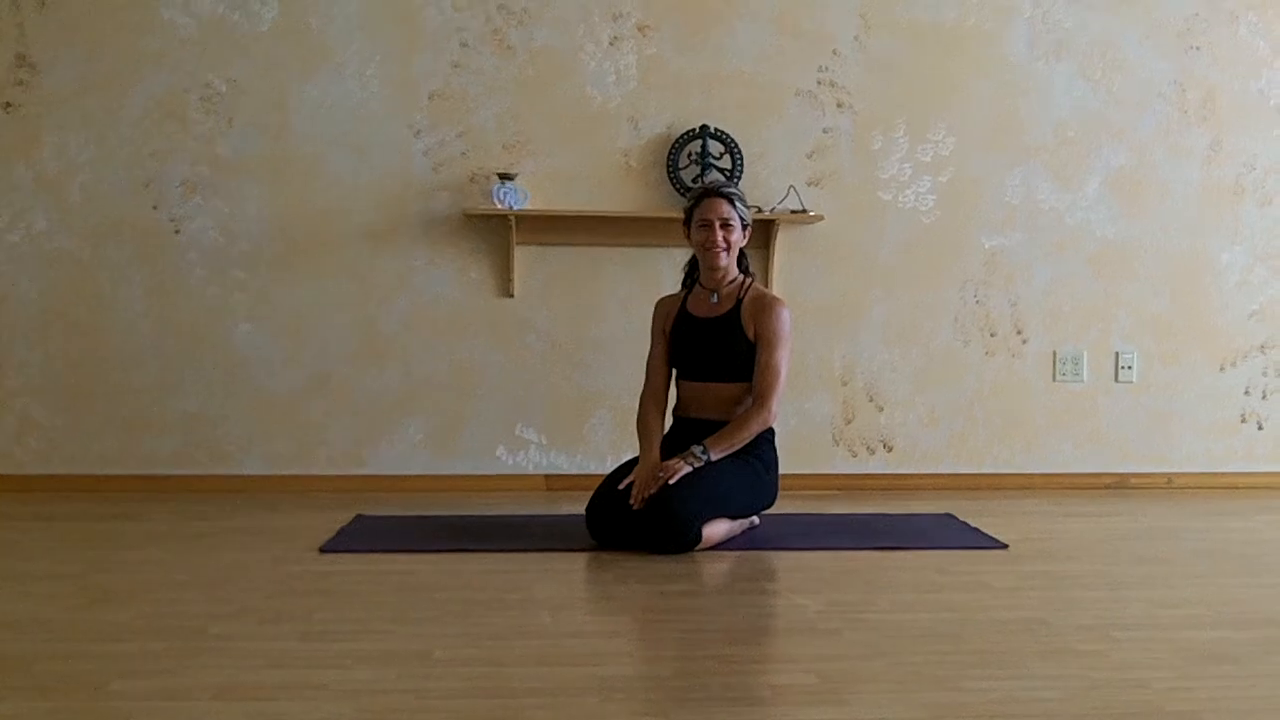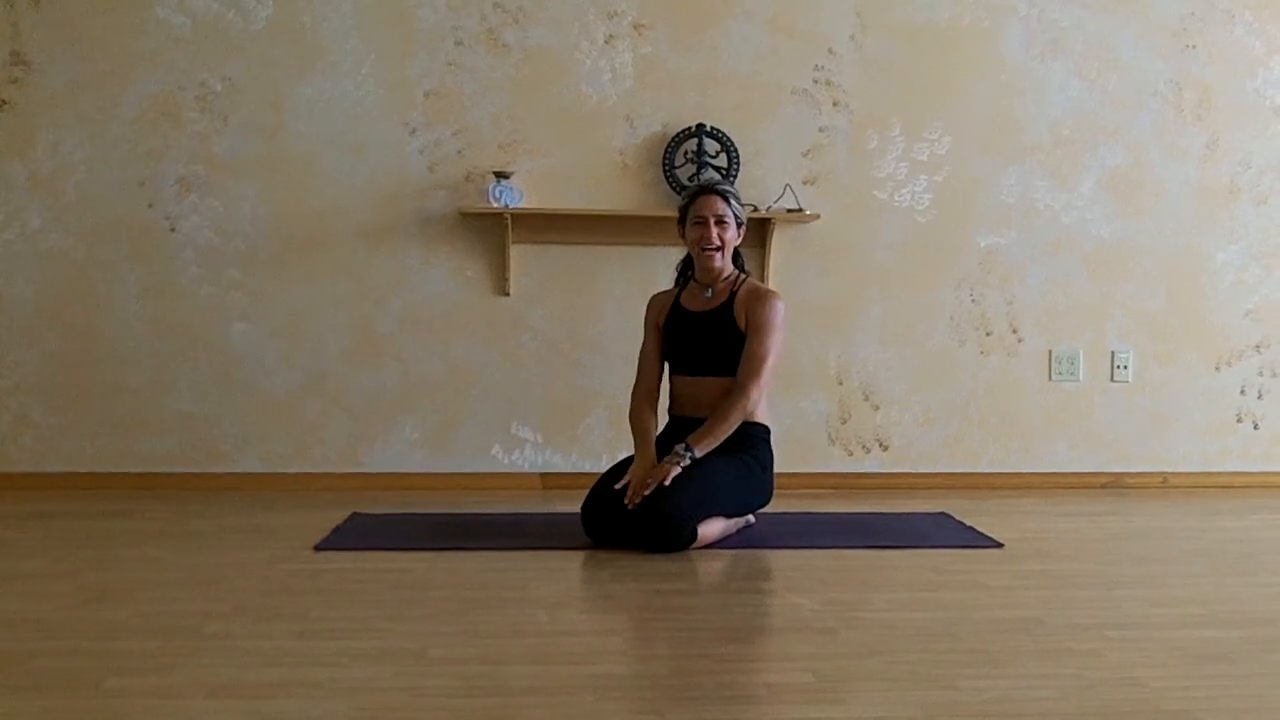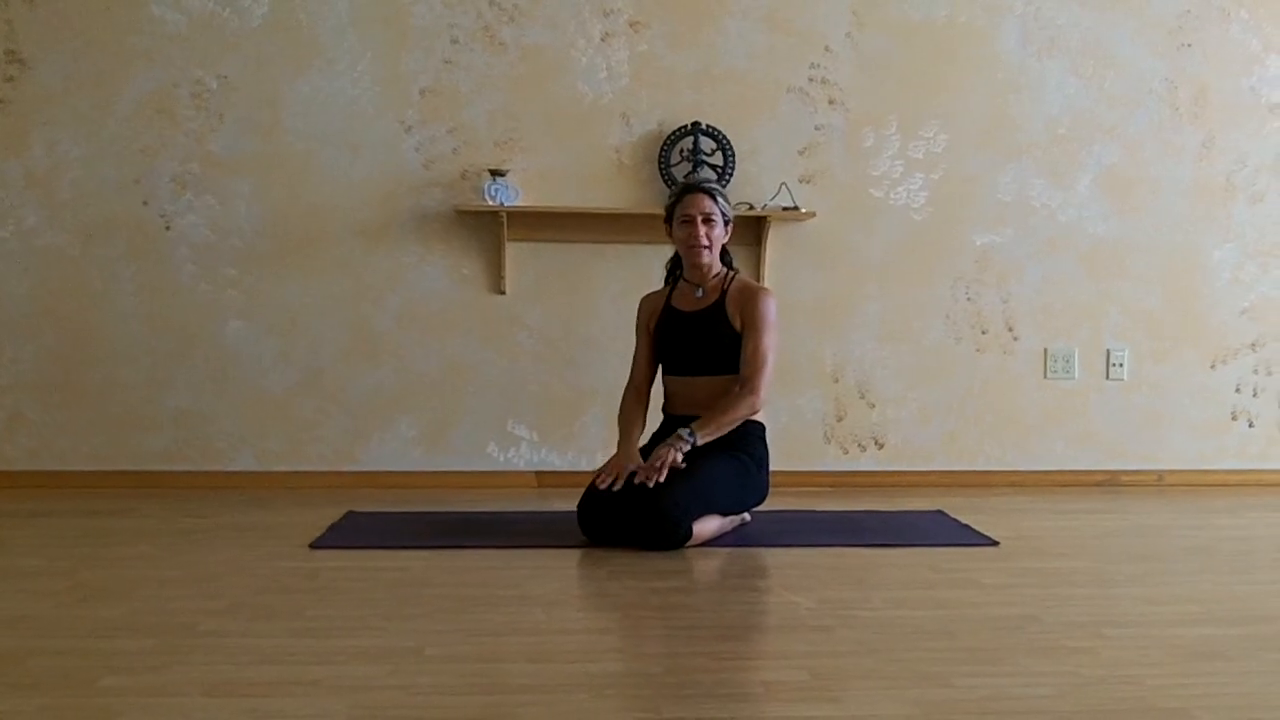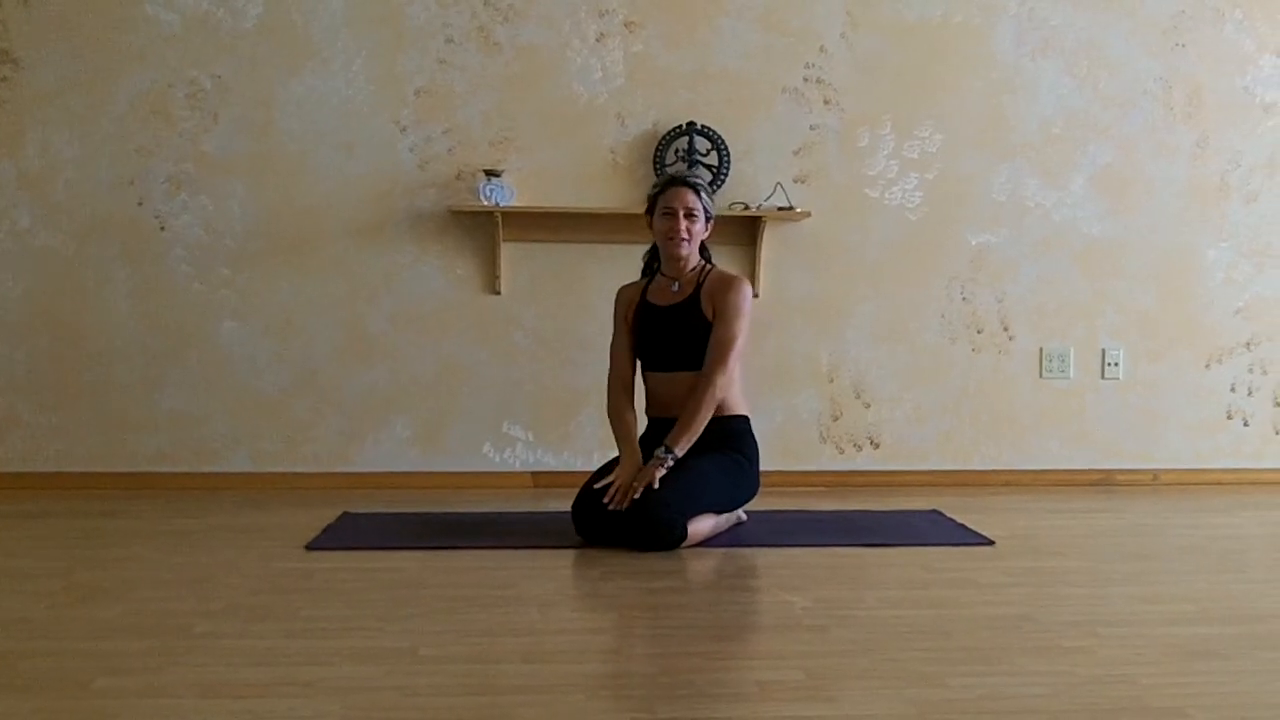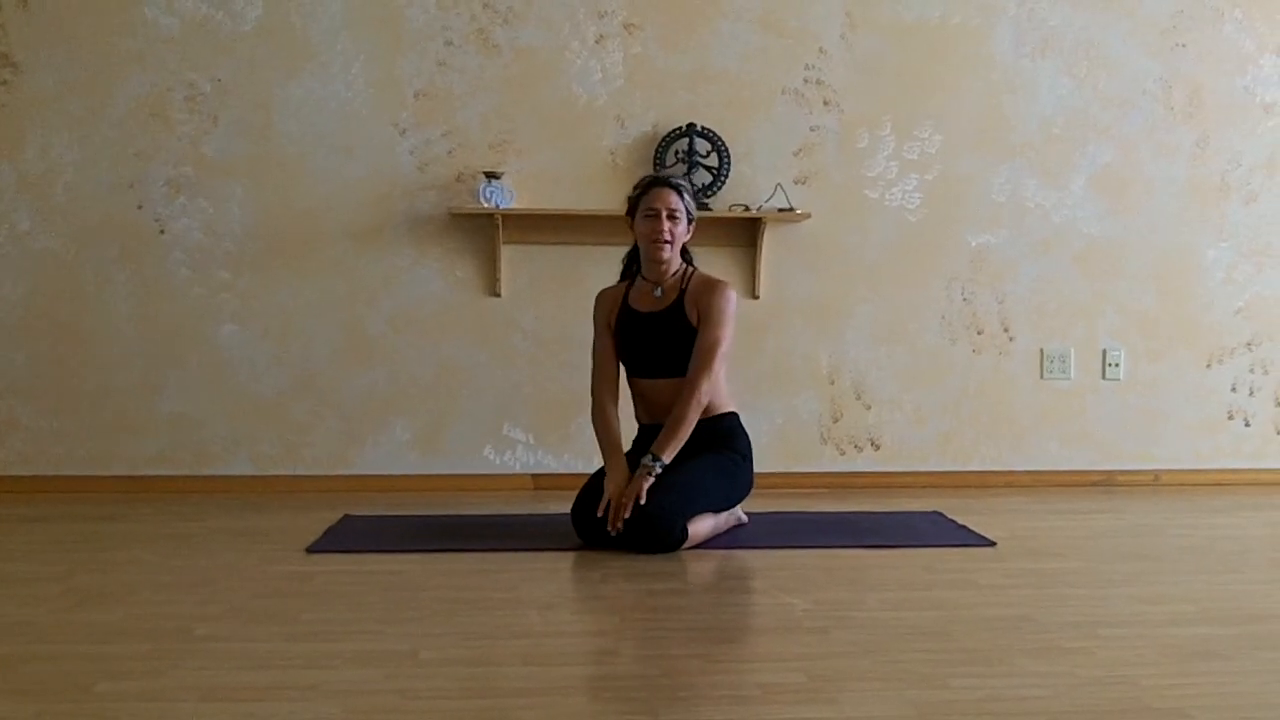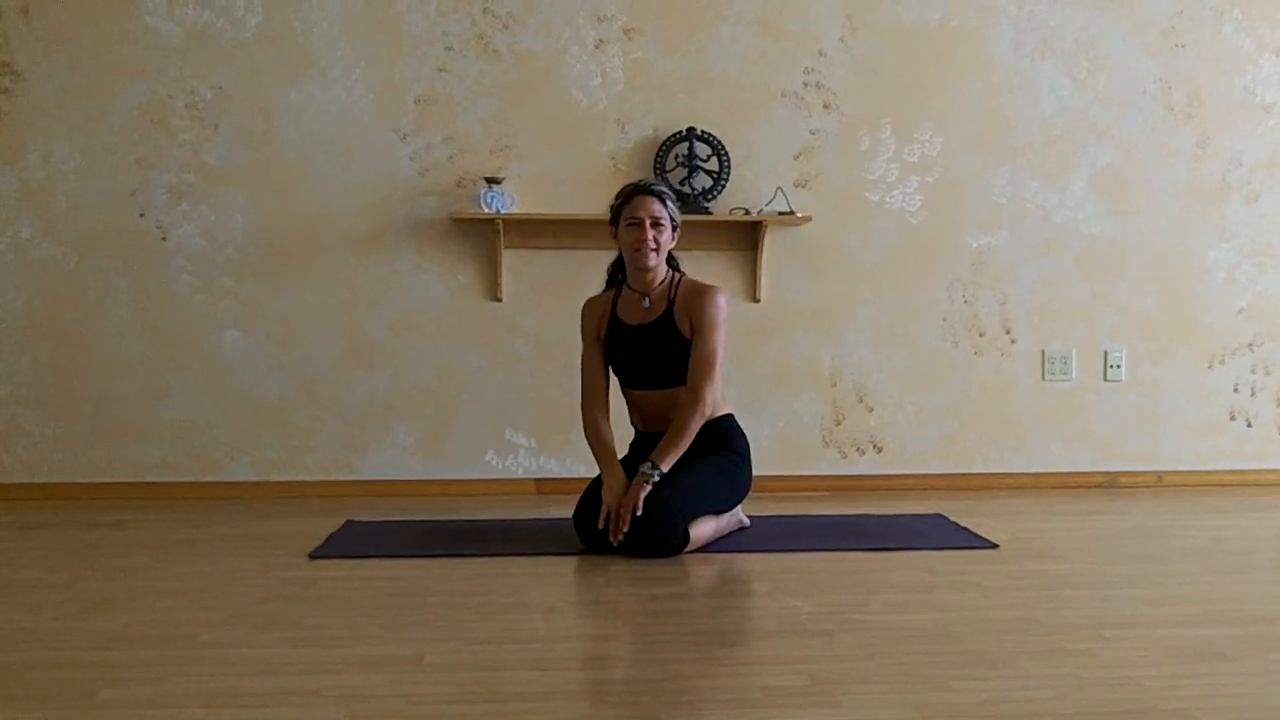
dt=0.5s
person 1, frame 1
left shoulder: (767, 309)
right shoulder: (668, 309)
left elbow: (764, 409)
right elbow: (653, 396)
left wrist: (697, 457)
right wrist: (650, 458)
left hip: (744, 453)
right hip: (679, 442)
left knee: (669, 517)
right knee: (603, 515)
left ankle: (737, 521)
right ankle: (729, 523)
person 1, frame 2
left shoulder: (762, 301)
right shoulder: (662, 304)
left elbow: (747, 396)
right elbow: (644, 392)
left wrist: (681, 457)
right wrist: (646, 455)
left hip: (741, 448)
right hip: (675, 440)
left knee: (663, 517)
right knee: (600, 514)
left ankle: (734, 518)
right ankle: (724, 518)
person 1, frame 3
left shoulder: (753, 299)
right shoulder: (653, 305)
left elbow: (752, 396)
right elbow: (637, 390)
left wrist: (685, 440)
right wrist: (627, 446)
left hip: (736, 447)
right hip: (669, 441)
left knee: (660, 515)
right knee: (595, 514)
left ankle: (730, 515)
right ankle: (718, 516)
person 1, frame 4
left shoulder: (729, 289)
right shoulder: (629, 297)
left elbow: (714, 384)
right elbow: (619, 389)
left wrist: (664, 460)
right wrist: (631, 457)
left hip: (724, 443)
right hip: (657, 439)
left knee: (651, 518)
right knee: (590, 515)
left ankle: (724, 515)
right ankle: (712, 512)
person 1, frame 5
left shoulder: (714, 294)
right shoulder: (610, 302)
left elbow: (698, 391)
right elbow: (603, 395)
left wrist: (650, 468)
right wrist: (617, 468)
left hip: (717, 444)
right hip: (651, 442)
left knee: (650, 521)
right knee: (590, 518)
left ankle: (723, 514)
person 1, frame 6
left shoulder: (703, 299)
right shoulder: (597, 311)
left elbow: (700, 402)
right elbow: (594, 407)
left wrist: (648, 477)
right wrist: (612, 476)
left hip: (715, 447)
right hip: (648, 448)
left knee: (652, 524)
right knee: (592, 525)
left ankle: (725, 516)
